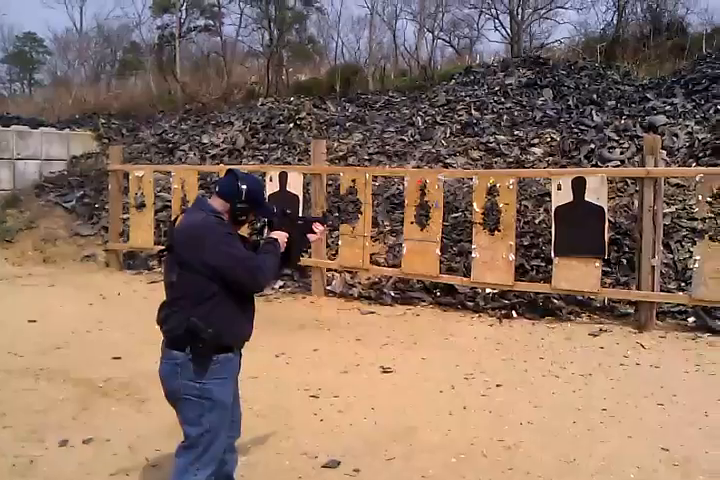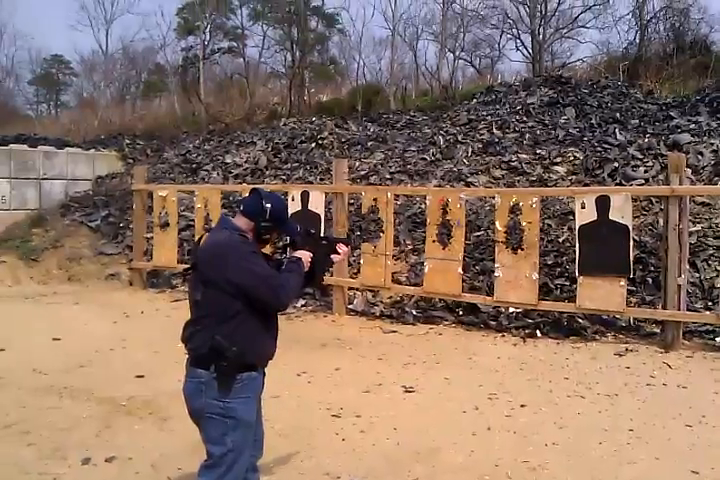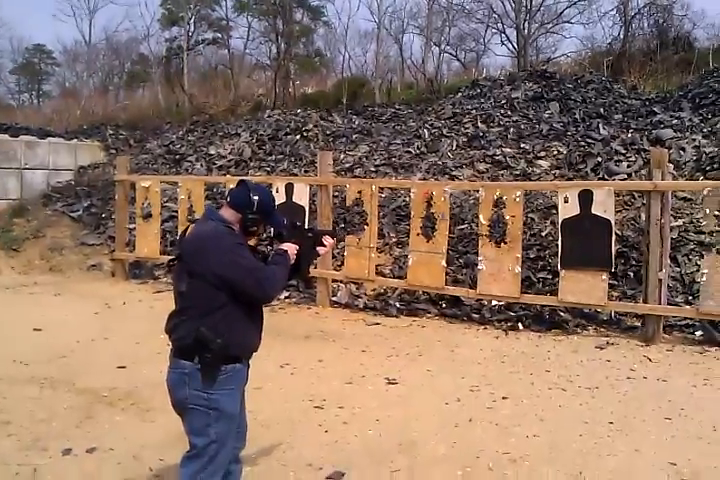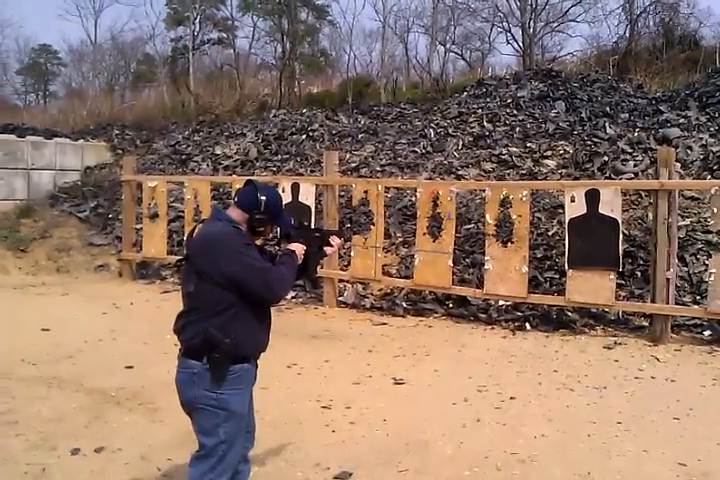
dt=0.4s
person 1, frame 1
left shoulder: (208, 224)
right shoulder: (205, 231)
left elbow: (247, 260)
right elbow: (255, 275)
right wrist: (273, 245)
left hip: (212, 357)
right hip: (199, 363)
left knee: (224, 437)
right knee: (203, 451)
person 1, frame 2
left shoulder: (231, 244)
right shoulder: (230, 250)
left elbow: (270, 280)
right elbow: (278, 294)
right wrist: (296, 264)
left hip: (234, 375)
right hip: (223, 382)
left knee: (246, 456)
person 1, frame 3
left shoulder: (218, 235)
right shoulder: (216, 241)
left elbow: (255, 273)
right elbow: (264, 286)
right wrist: (283, 257)
left hip: (219, 367)
right hip: (207, 373)
left knee: (229, 447)
person 1, frame 4
left shoulder: (225, 235)
right shoulder: (223, 241)
left elbow: (263, 271)
right elbow: (271, 287)
right wrist: (290, 256)
left hip: (227, 367)
right hip: (215, 374)
left knee: (237, 447)
